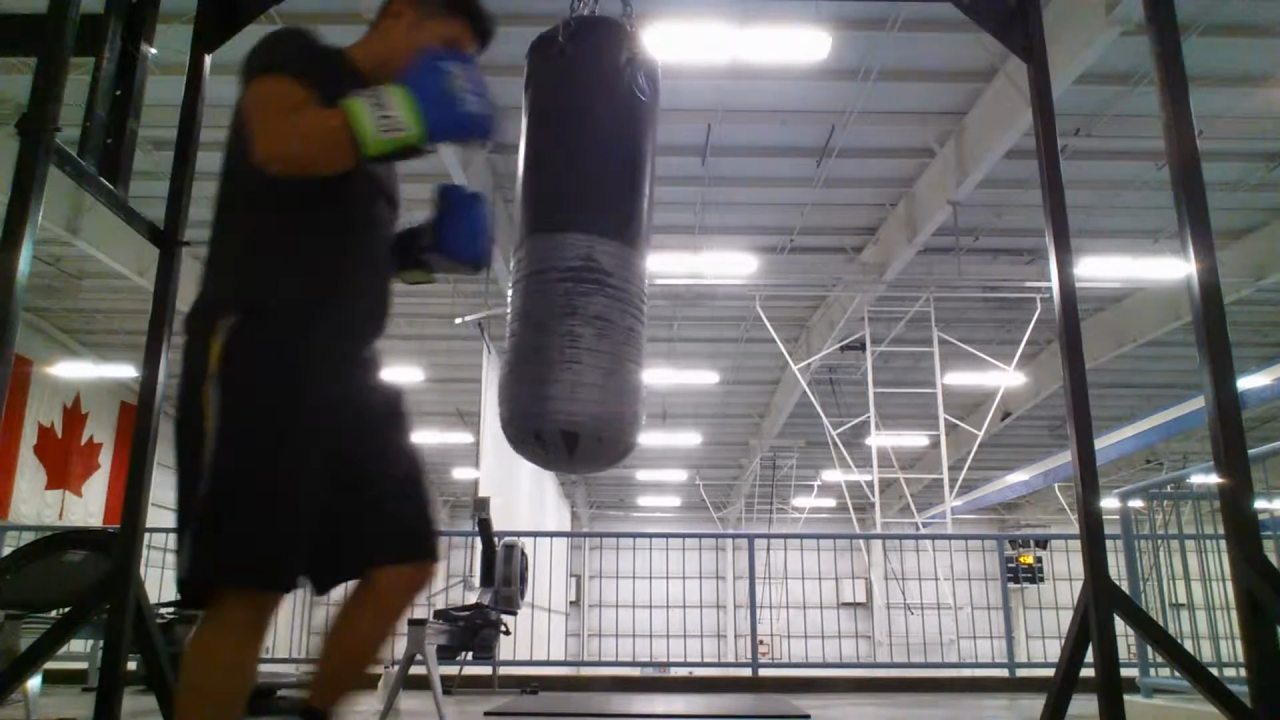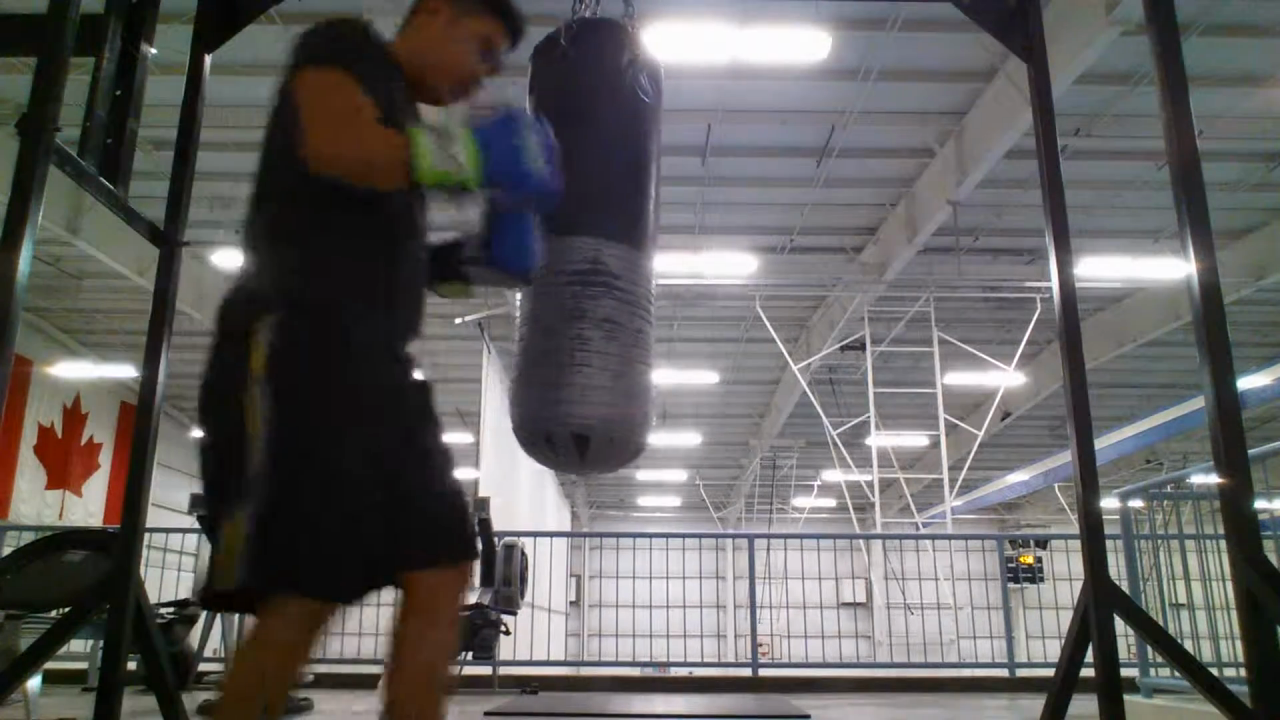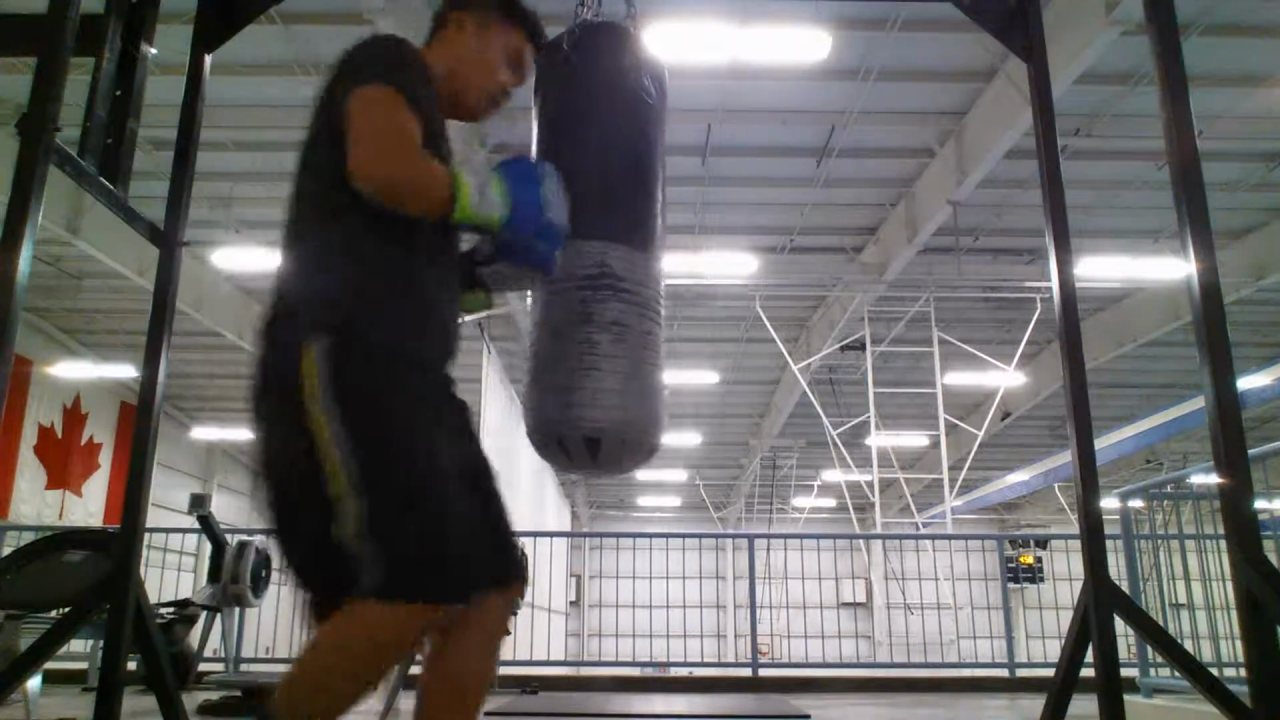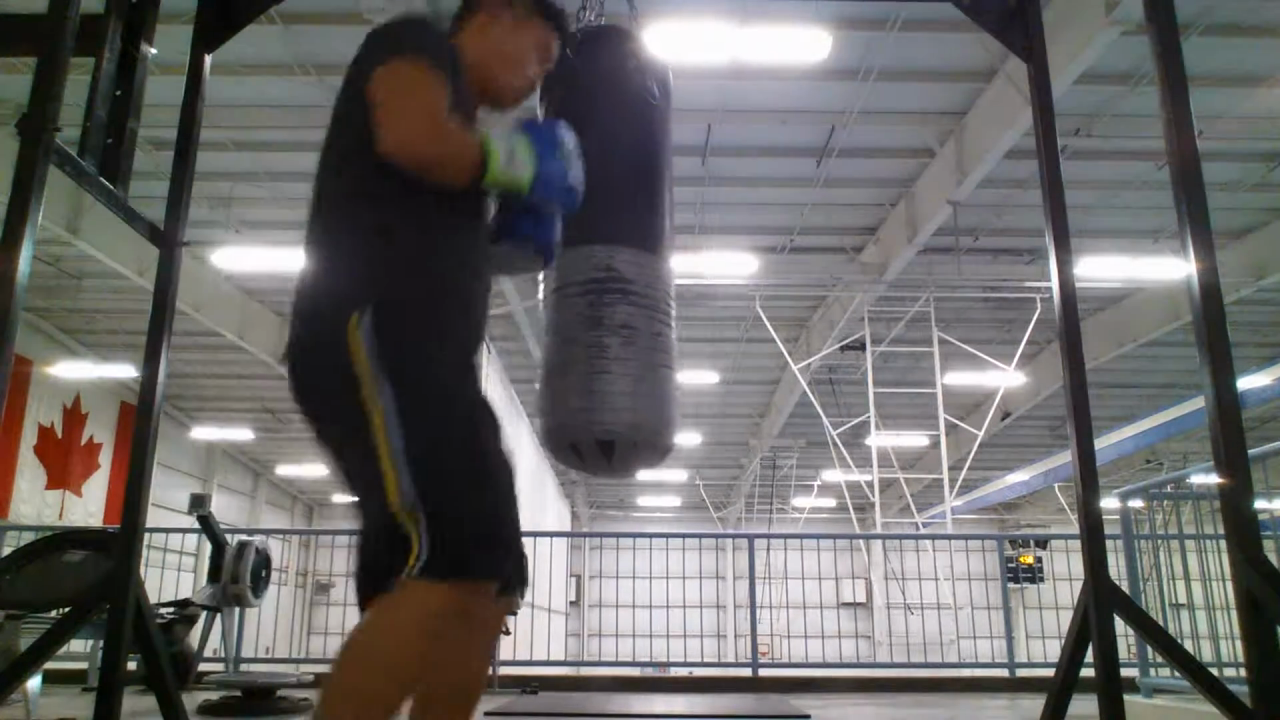
dt=0.1s
person 1, frame 1
left shoulder: (379, 141)
right elbow: (283, 147)
left wrist: (427, 246)
right wrist: (411, 113)
left hip: (344, 370)
right hip: (258, 350)
left knee: (403, 566)
right knee: (248, 590)
person 1, frame 2
left shoulder: (395, 116)
right elbow: (338, 145)
right wrist: (478, 159)
left hip: (366, 365)
right hip: (293, 347)
left knee: (442, 573)
right knee: (303, 597)
person 1, frame 3
left shoulder: (420, 126)
right shoulder: (387, 64)
right elbow: (382, 169)
left wrist: (497, 259)
right wrist: (497, 200)
left hip: (411, 384)
right hip: (339, 367)
left knee: (486, 599)
right knee: (412, 599)
person 1, frame 4
left shoulder: (447, 113)
right elbow: (407, 137)
left wrist: (510, 237)
right wrist: (520, 163)
left hip: (421, 357)
right hip: (375, 337)
left knee: (477, 590)
right knee: (447, 574)
